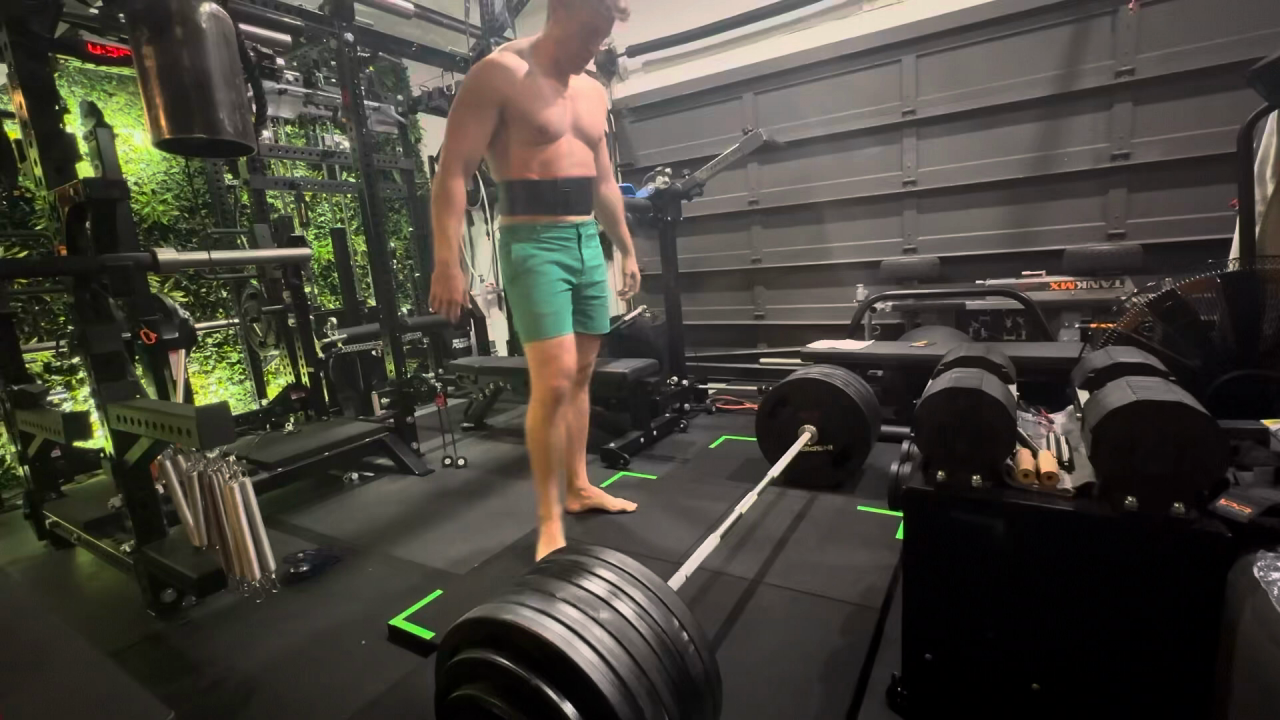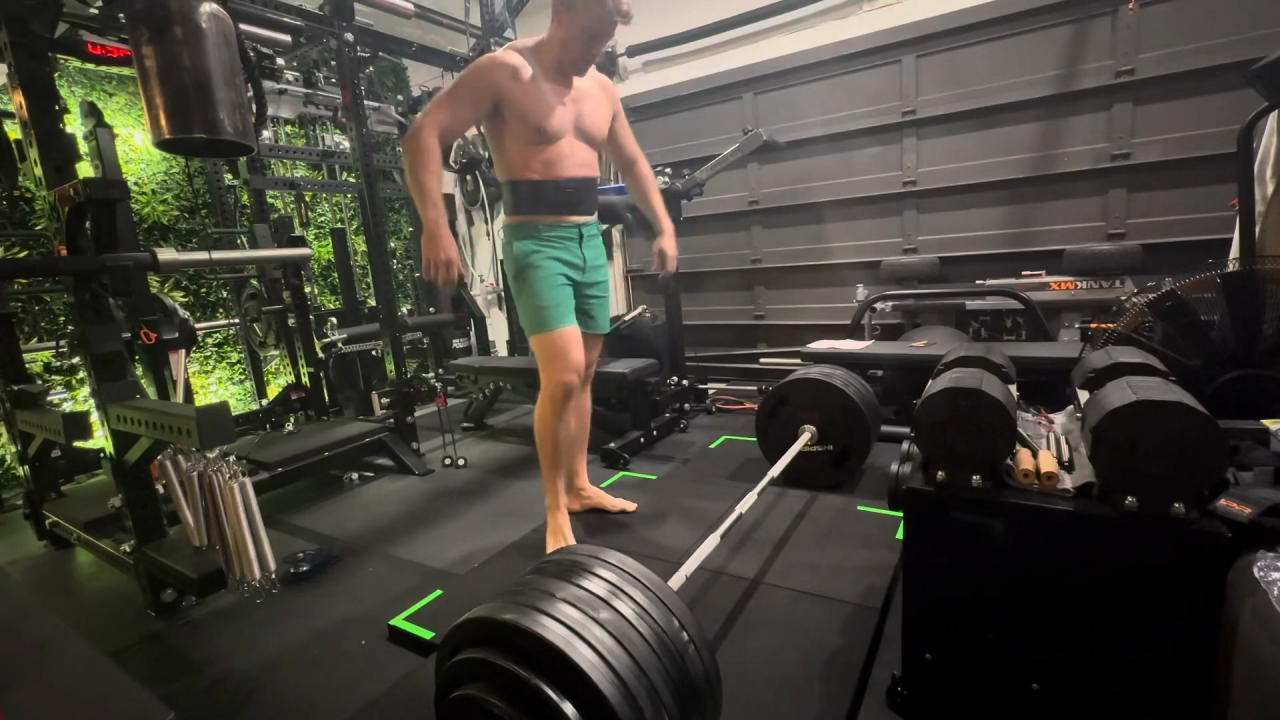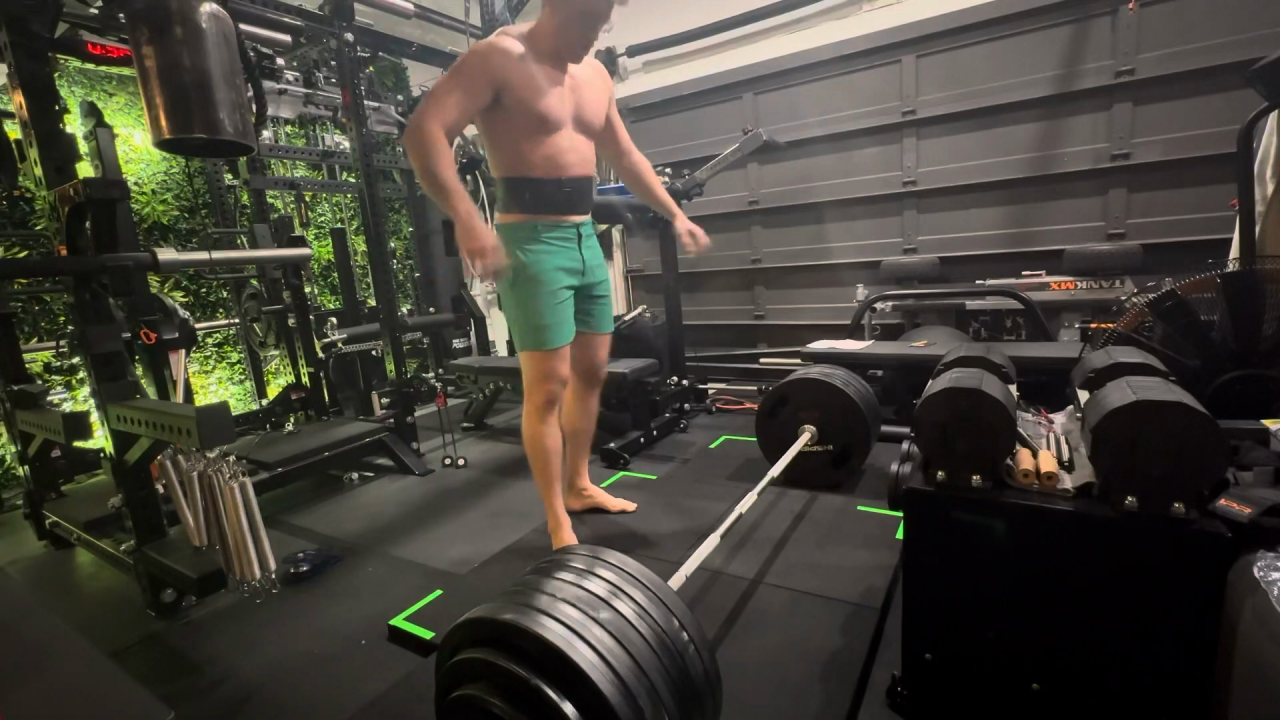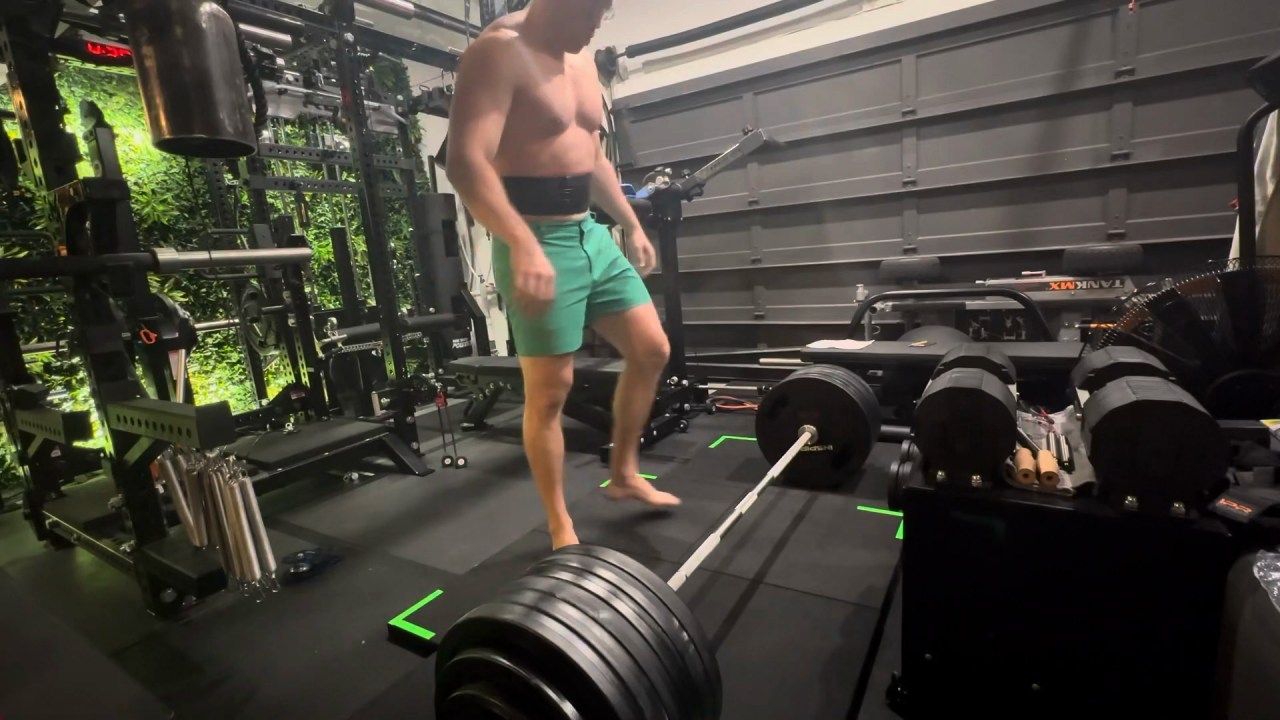
dt=0.3s
person 1, frame 1
left shoulder: (593, 90)
right shoulder: (500, 75)
right elbow: (454, 170)
left wrist: (627, 248)
right wrist: (447, 263)
left hip: (586, 242)
right hip: (532, 243)
left knee: (580, 375)
right knee: (554, 379)
left ankle: (579, 486)
right ankle: (550, 518)
person 1, frame 2
left shoulder: (601, 89)
right shoulder: (502, 72)
left elbow: (634, 165)
right elbow: (423, 137)
left wrist: (663, 226)
right wrist: (435, 227)
left hip: (588, 240)
right hip: (535, 242)
left knee: (582, 374)
right knee: (563, 375)
left ankle: (579, 486)
right ankle: (555, 511)
person 1, frame 3
left shoulder: (595, 75)
right shoulder: (499, 59)
left elbow: (627, 158)
right elbow: (423, 131)
left wrist: (676, 213)
right wrist: (467, 218)
left hip: (586, 238)
right hip: (530, 244)
left knee: (590, 375)
right knee: (550, 387)
left ankle: (579, 486)
right ankle: (561, 528)
person 1, frame 4
left shoulder: (581, 61)
right shoulder: (499, 52)
right elbow: (466, 160)
left wrist: (633, 225)
right wrist: (522, 247)
left hip: (589, 235)
right hip: (539, 244)
left knee: (652, 350)
right knee: (550, 390)
left ankle: (623, 470)
right ankle: (562, 530)
